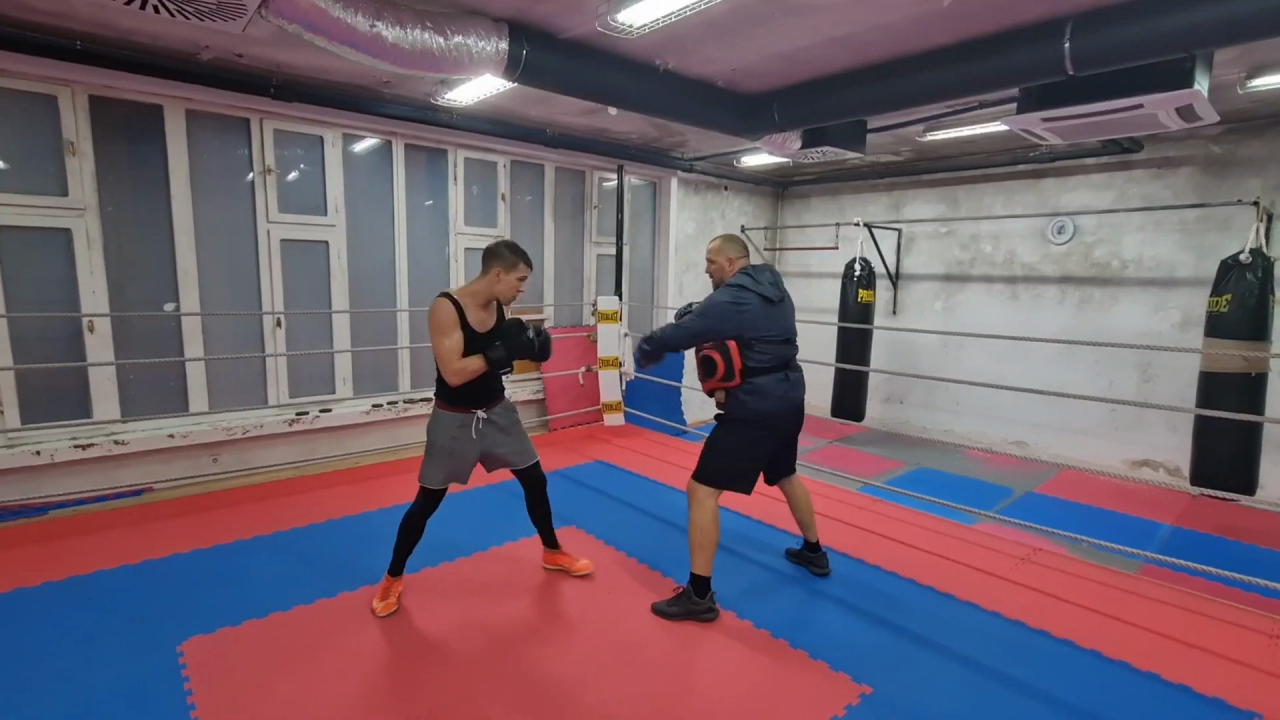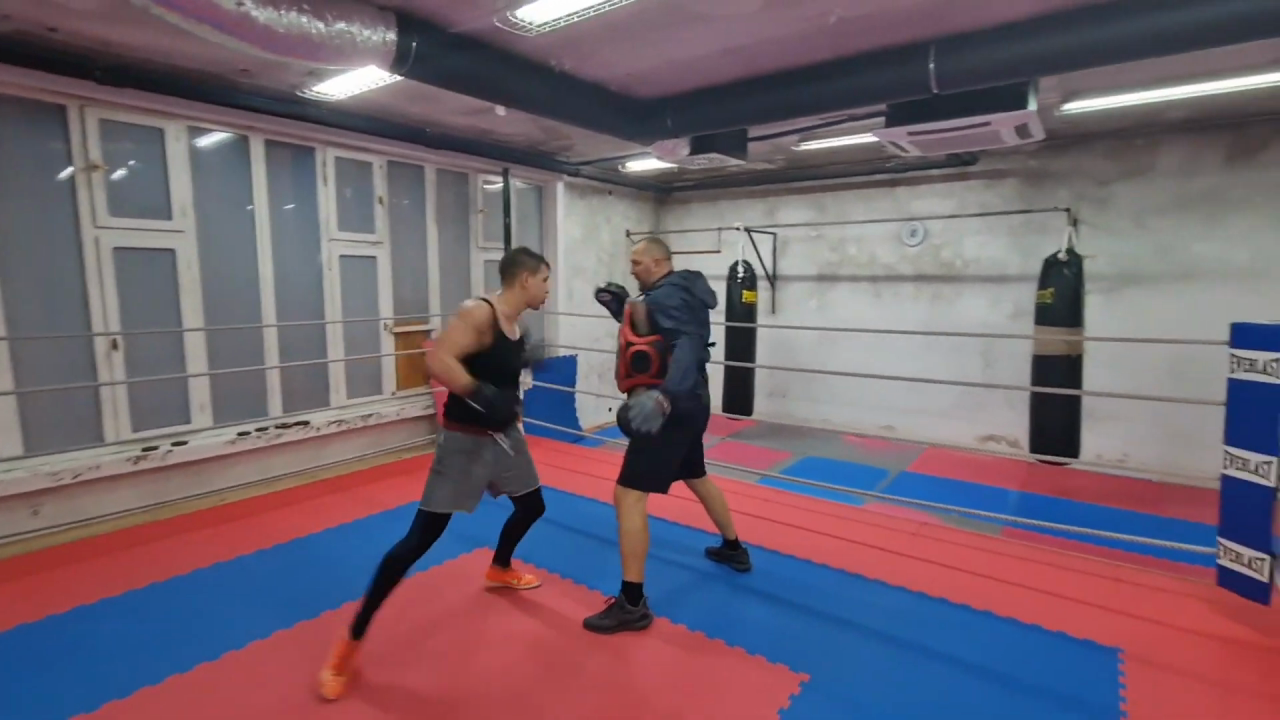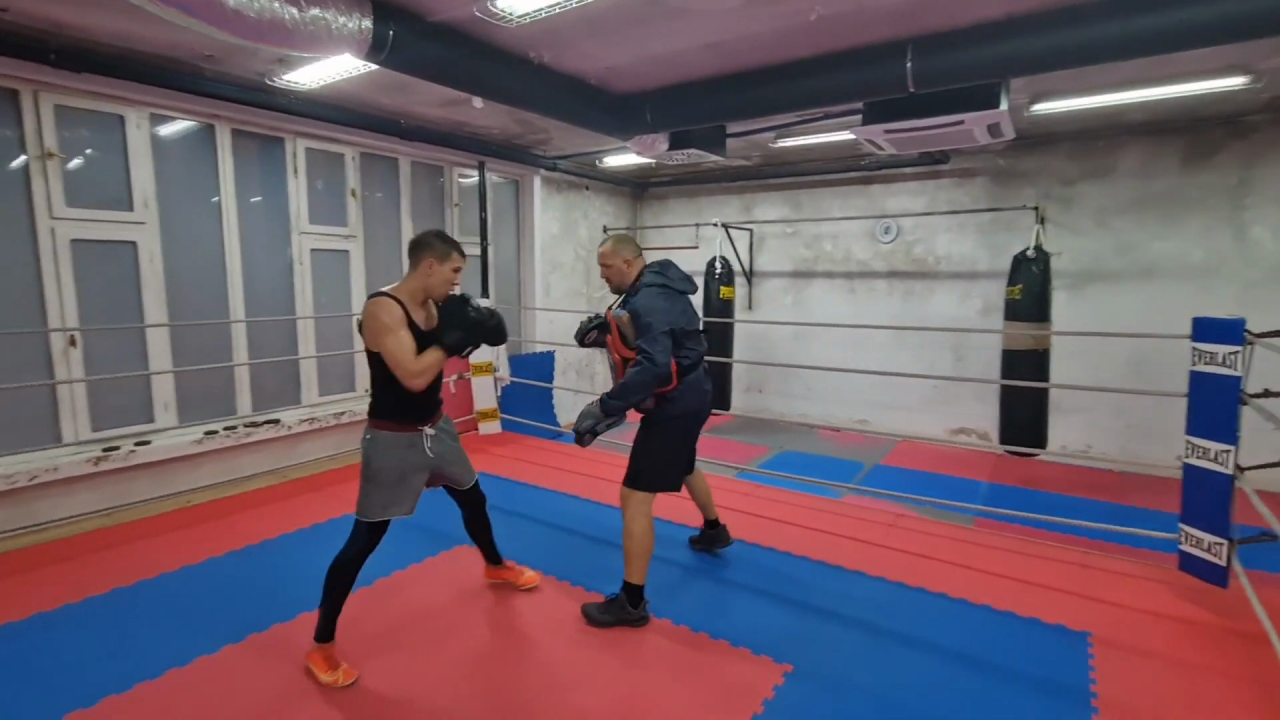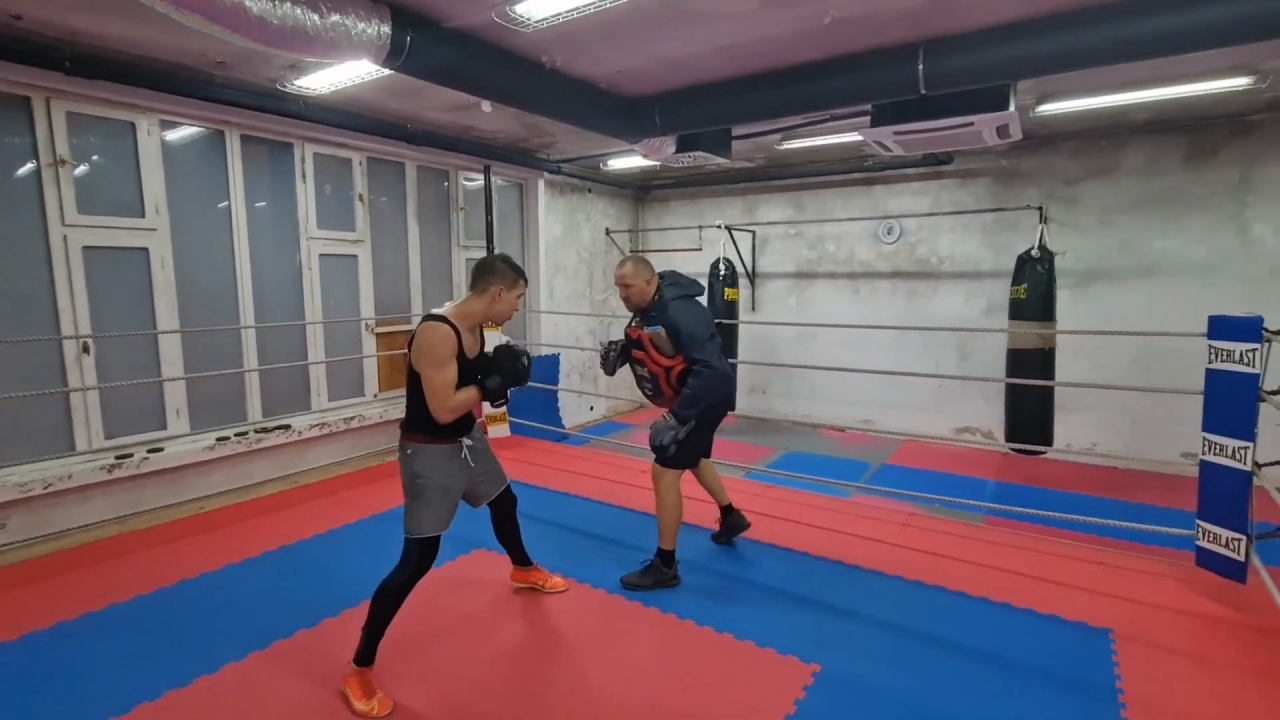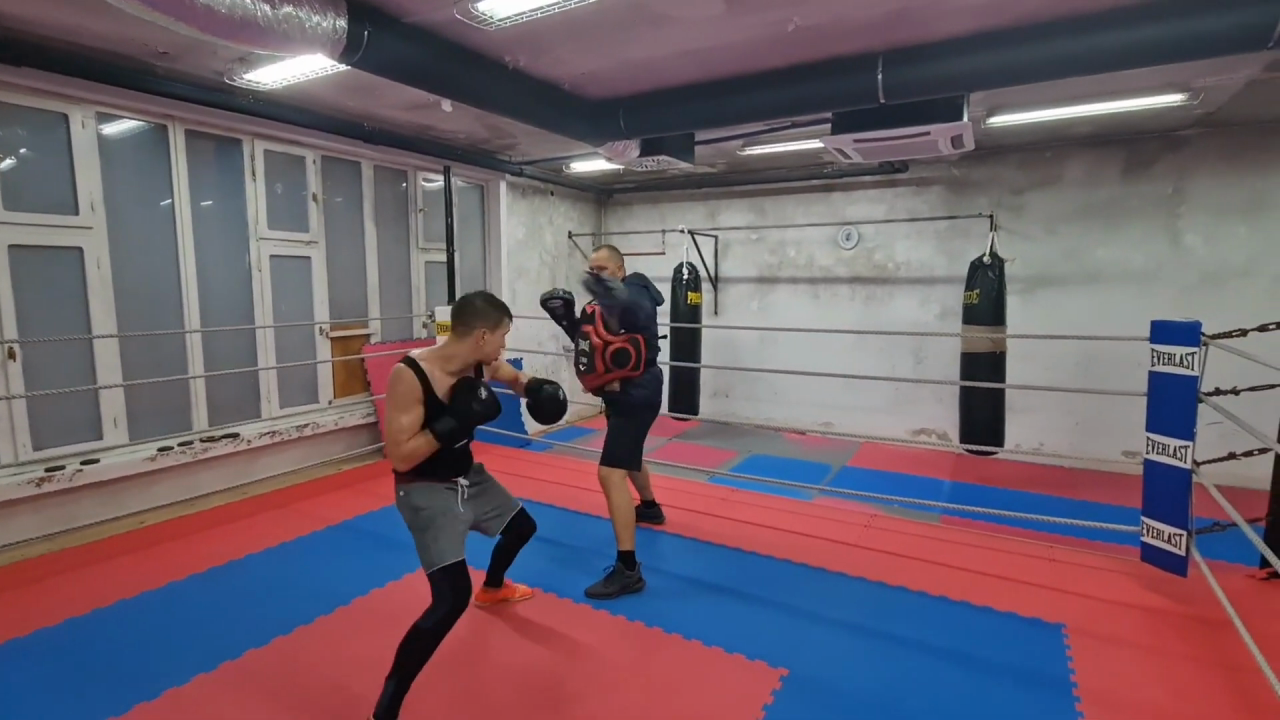
dt=1s
person 1, frame 1
left shoulder: (499, 306)
right shoulder: (446, 308)
right elbow: (453, 374)
left wrist: (526, 347)
right wrist: (502, 351)
left hip: (497, 412)
right hip: (454, 419)
left knee: (535, 481)
right knee: (427, 502)
left ankle: (553, 553)
right ankle: (393, 578)
person 1, frame 2
left shoulder: (512, 320)
right shoulder: (479, 313)
right elbow: (436, 360)
left wrist: (513, 359)
right wrist: (480, 392)
left hip: (503, 435)
right hip: (467, 439)
left knee: (532, 505)
right knee: (419, 538)
left ankle: (500, 569)
right ankle: (352, 640)
person 1, frame 3
left shoulder: (434, 305)
right shoulder: (383, 308)
left elbow: (439, 355)
right elbow: (414, 377)
left wrist: (471, 329)
right wrist: (454, 336)
left hip: (434, 427)
right hip: (393, 438)
left knee: (472, 498)
right knee: (365, 539)
left ankle: (497, 567)
right ankle: (322, 646)
person 1, frame 4
left shoulder: (474, 326)
right shoulder: (437, 332)
right elbow: (443, 409)
left wrist: (502, 373)
right wrist: (495, 382)
left hip: (468, 440)
right hip: (429, 452)
left knee: (504, 501)
right knee: (417, 560)
left ankle: (524, 569)
right ankle: (359, 669)
person 1, frame 5
left shoulder: (477, 362)
right shoulder: (408, 374)
left elbow: (510, 374)
right elbow: (400, 458)
left wrist: (536, 389)
right wrist: (452, 421)
left hip: (467, 476)
right hip: (426, 491)
left knee: (522, 526)
right knee: (452, 597)
left ankle: (492, 588)
person 2, frame 1
left shoulder: (731, 299)
right shoulder: (773, 294)
left elbow: (681, 335)
left wrist: (646, 347)
right wrist: (698, 320)
left hip: (753, 410)
right hip: (788, 401)
left knee: (702, 490)
right knee: (785, 476)
left ankle: (699, 595)
right ankle: (814, 552)
person 2, frame 2
left shoulder: (667, 299)
right shoulder: (667, 295)
left elbow: (685, 350)
right elbow: (642, 319)
left wrist: (659, 401)
right wrist: (621, 304)
left hip: (674, 409)
right hip: (690, 405)
left knee: (628, 495)
right knee: (695, 477)
left ankle: (632, 604)
right ankle: (734, 549)
person 2, frame 3
left shoulder: (648, 303)
right shoulder: (652, 289)
left elbow: (652, 366)
left wrist: (605, 407)
right wrist: (607, 333)
left hip: (674, 406)
right hip: (688, 398)
left knee: (635, 497)
right knee: (683, 466)
left ankle: (631, 602)
right ankle: (714, 529)
person 2, frame 4
left shoulder: (681, 312)
right shoulder: (647, 309)
left elbow: (708, 368)
right elbow: (648, 350)
left wrist: (677, 418)
right wrist: (621, 352)
left hip: (705, 398)
right hip: (690, 399)
left knee: (664, 472)
right knee: (693, 458)
left ankle: (665, 566)
right ankle: (731, 517)
person 2, frame 5
left shoulder: (631, 294)
right shoulder: (604, 299)
left elbow: (638, 310)
right elbow: (588, 333)
left wrist: (613, 292)
right wrist: (565, 314)
left hip: (634, 397)
right hip: (622, 395)
left knee: (611, 473)
right knee: (628, 458)
left ankle: (627, 570)
right ankle: (650, 508)
